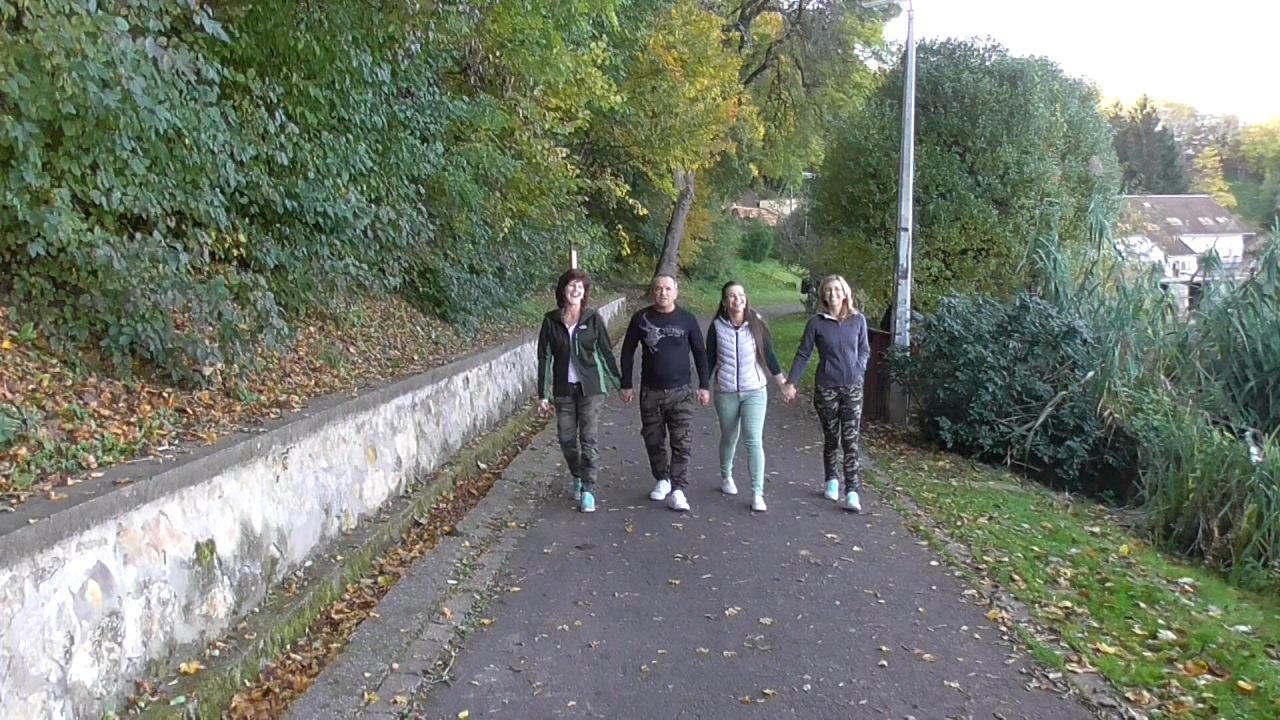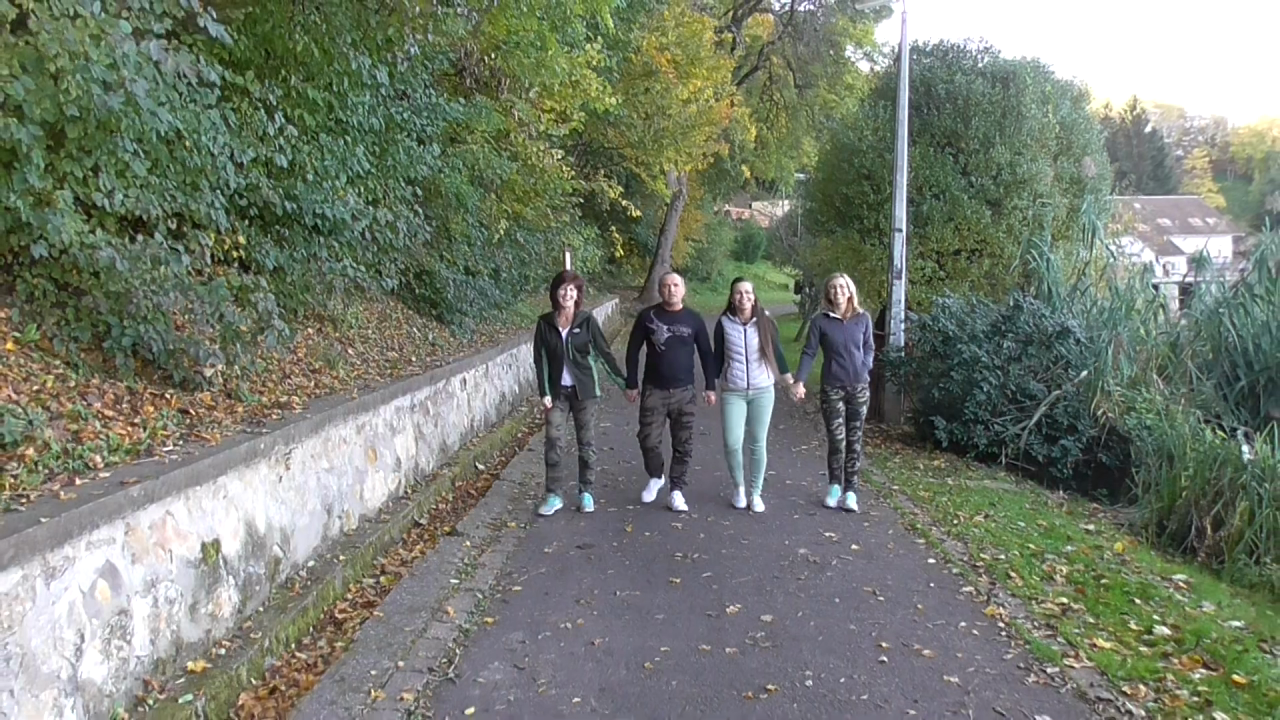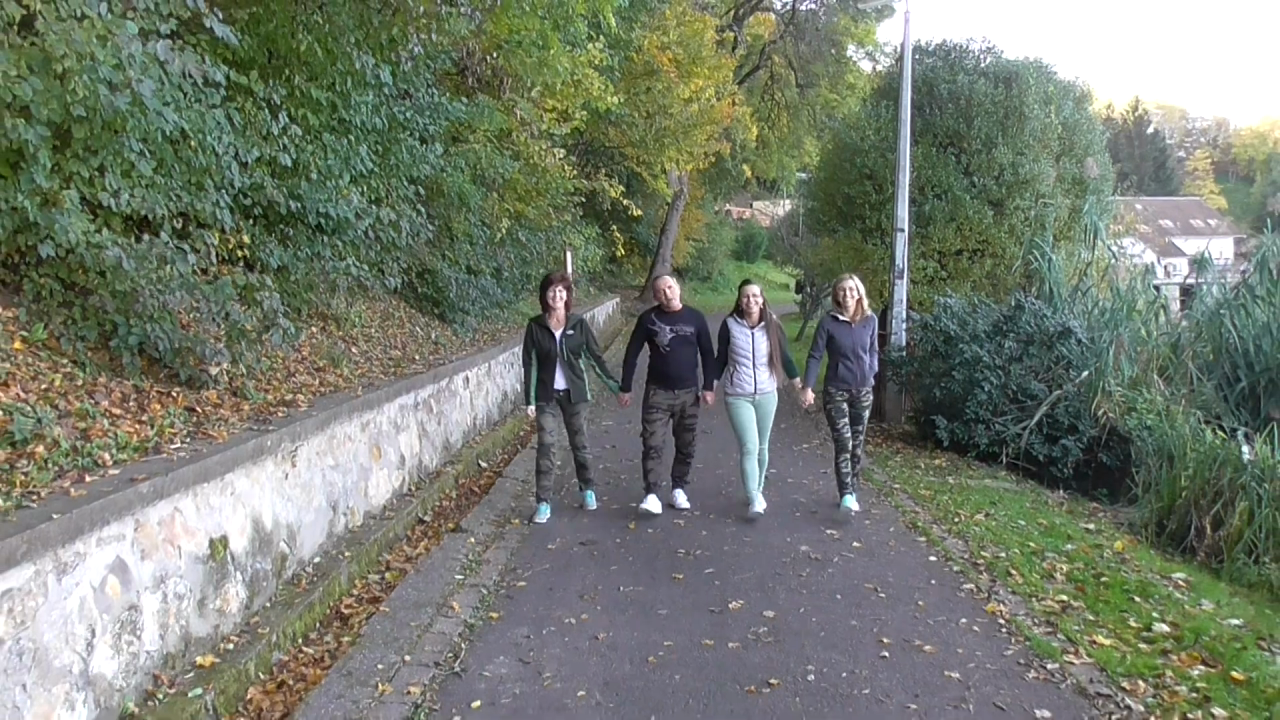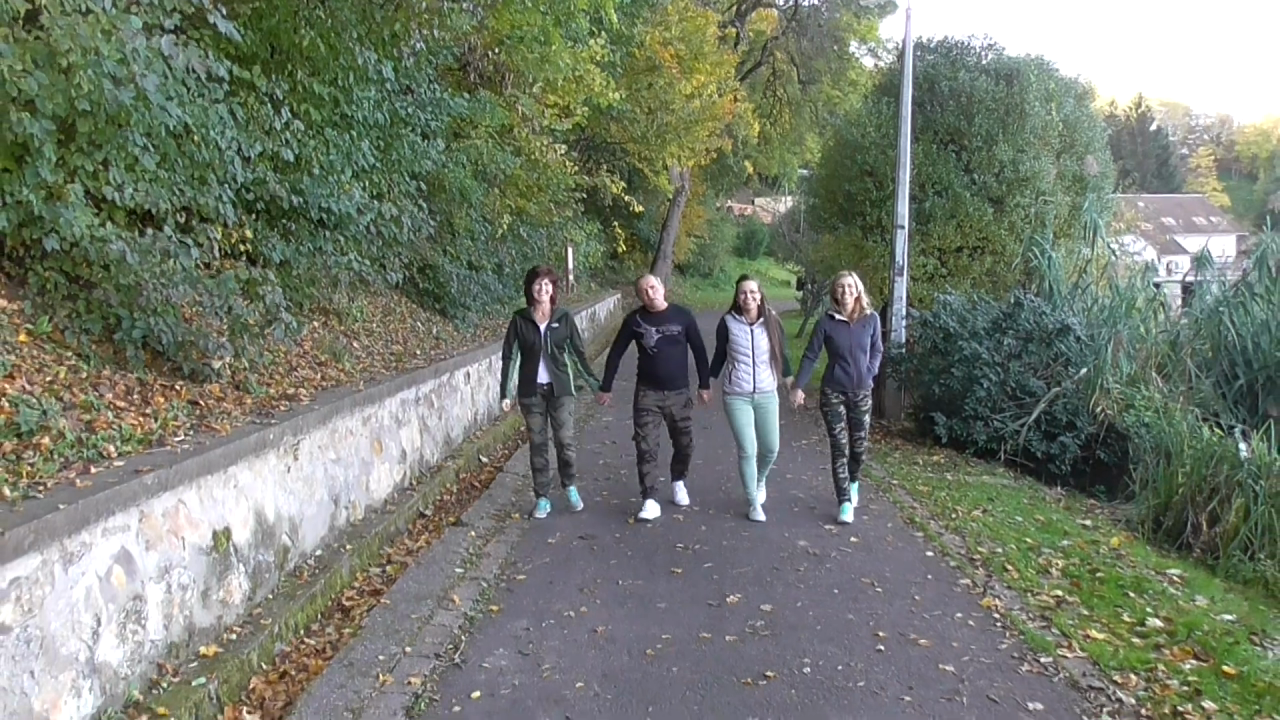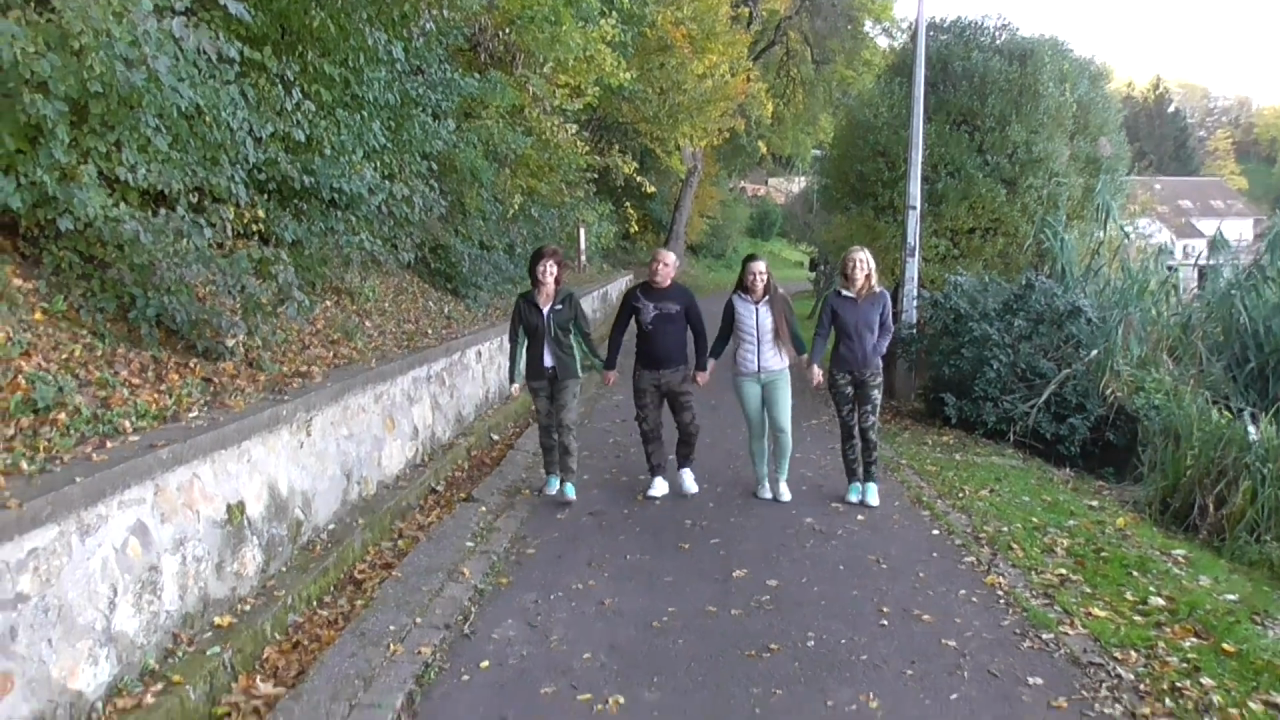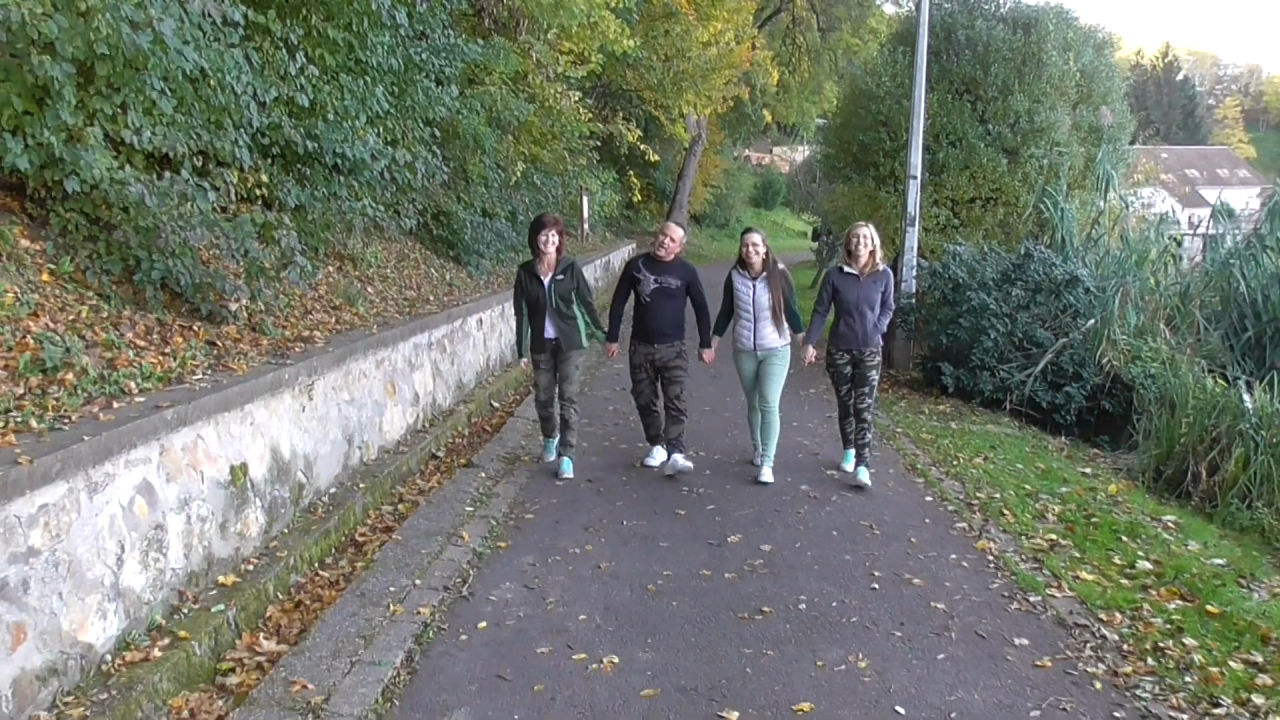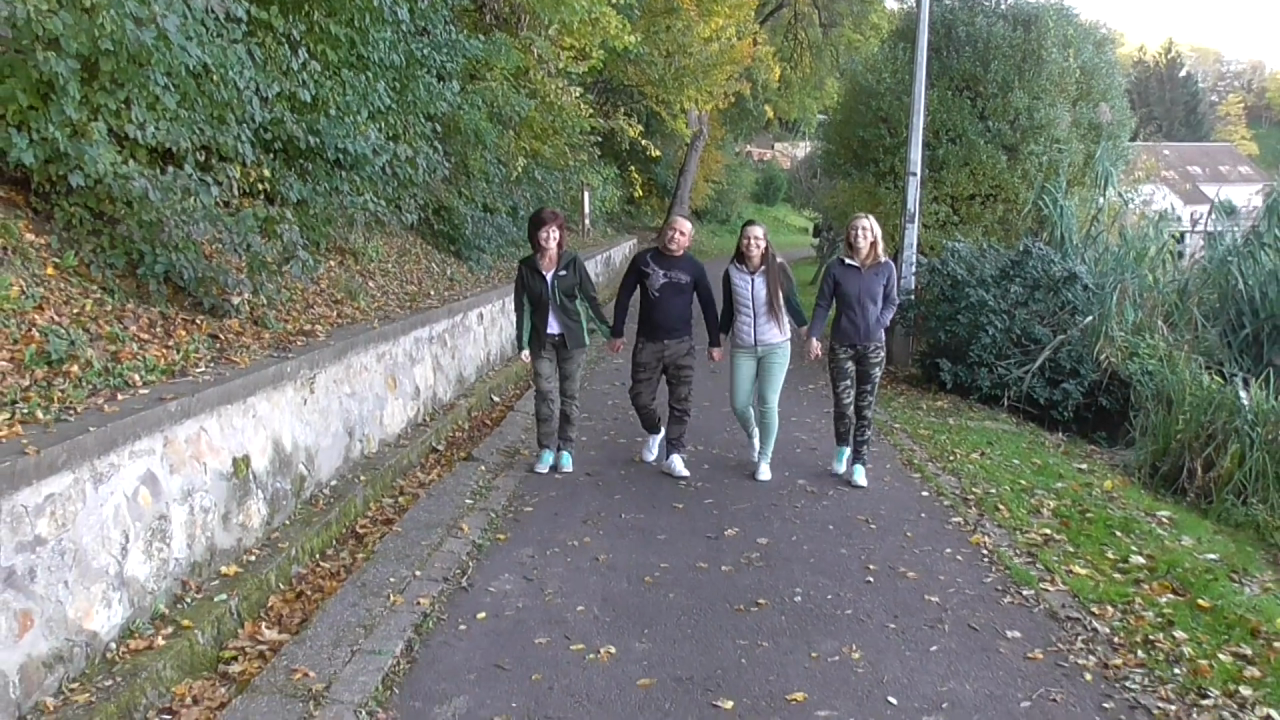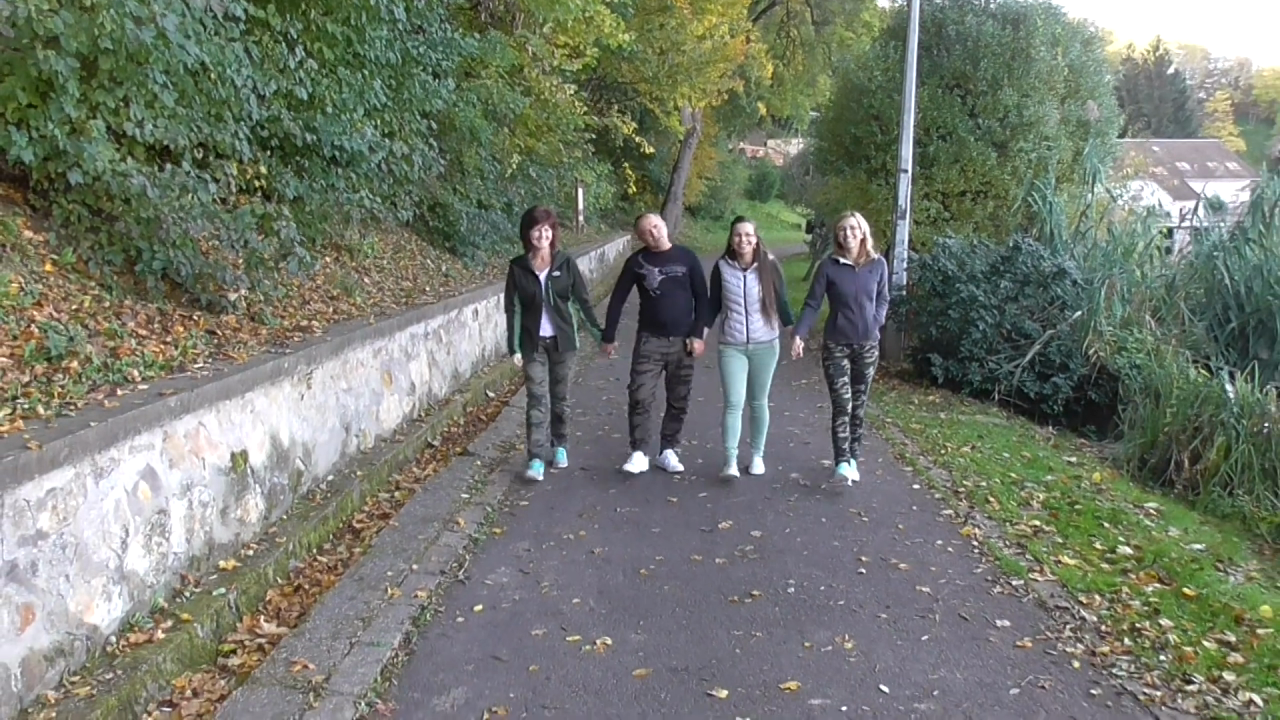
dt=0.3s
person 1, frame 1
left shoulder: (593, 319)
right shoulder: (551, 321)
left elbow: (606, 353)
right elbow: (545, 357)
left wrist: (619, 384)
right wrist: (543, 393)
left hip: (591, 388)
right hip: (563, 389)
left knee: (588, 439)
right knee: (567, 439)
left ankle: (587, 491)
right ankle: (578, 476)
person 1, frame 2
left shoulder: (587, 321)
right shoulder: (545, 323)
left elbow: (604, 353)
right elbow: (540, 360)
left wrist: (624, 383)
right wrist: (544, 392)
left hip: (585, 390)
right hip: (557, 391)
left knee: (585, 442)
right knee: (553, 440)
left ankle: (585, 491)
right ankle: (553, 495)
person 1, frame 3
left shoulder: (579, 323)
right shoulder: (535, 326)
left elbow: (595, 357)
right elbow: (529, 363)
left wrist: (615, 386)
right wrist: (529, 399)
left hip: (575, 393)
right hip: (546, 396)
left knee: (580, 443)
right knee: (545, 447)
left ankle: (586, 489)
right ankle: (543, 503)
person 1, frame 4
left shoulder: (564, 318)
right shoulder: (519, 320)
left elbow: (578, 353)
right elbow: (509, 357)
left wrist: (595, 384)
right wrist: (506, 393)
left hip: (560, 389)
right hip: (531, 391)
left knee: (565, 440)
right knee: (538, 445)
left ankle: (570, 487)
right ankle: (542, 498)
person 1, frame 5
left shoulder: (569, 299)
right shoulder: (524, 302)
left elbow: (583, 334)
right elbow: (516, 340)
left wrist: (601, 364)
right wrist: (513, 377)
left hip: (567, 372)
right hip: (538, 374)
left knee: (566, 425)
right knee: (546, 427)
left ankle: (568, 483)
right ankle: (552, 474)
person 1, frame 6
left shoulder: (571, 267)
right shoulder: (525, 272)
left elbow: (586, 304)
right elbow: (521, 313)
left wrist: (603, 337)
right wrist: (522, 350)
left hip: (571, 343)
right hip: (541, 345)
left knee: (569, 399)
right knee: (543, 399)
left ankle: (566, 456)
right ankle: (550, 437)
person 1, frame 7
left shoulder: (573, 262)
right shoulder: (526, 267)
left elbow: (590, 298)
right elbow: (522, 308)
left wrist: (610, 332)
right wrist: (522, 344)
left hip: (572, 339)
right hip: (542, 341)
left knee: (569, 395)
right knee: (544, 394)
left ankle: (565, 449)
right ankle: (546, 449)
person 1, frame 8
left shoulder: (566, 263)
right shoulder: (518, 267)
left elbow: (582, 301)
right elbow: (512, 309)
left wrist: (600, 334)
right wrist: (514, 347)
left hip: (562, 341)
right hip: (532, 343)
left knee: (560, 396)
right knee: (537, 398)
left ankle: (559, 445)
right ankle: (536, 461)
person 2, frame 1
left shoulder: (858, 320)
right shoulder: (816, 322)
left elbow: (864, 349)
right elbow: (803, 354)
left wrist: (859, 368)
right wrist: (791, 382)
left hip: (853, 387)
right hip: (826, 387)
left knee: (851, 439)
right knee: (832, 437)
left ankle: (852, 492)
right ankle: (832, 480)
person 2, frame 2
left shoulder: (863, 318)
right shoulder: (820, 320)
right elbow: (809, 352)
left wrist: (864, 367)
right wrist: (799, 380)
left hip: (859, 387)
right hip: (832, 387)
left knee: (854, 441)
right knee: (836, 440)
left ankle: (850, 491)
right ankle: (834, 485)
person 2, frame 3
left shoulder: (870, 321)
right shoulder: (828, 322)
right elbow: (815, 356)
left wrist: (871, 371)
right wrist: (807, 386)
left hip: (863, 390)
right hip: (836, 391)
left knee: (857, 444)
right knee: (843, 443)
left ankle: (851, 492)
right ankle: (846, 496)
person 2, frame 4
left shoulder: (871, 319)
right shoulder: (826, 322)
left elbow: (877, 351)
right elbow: (810, 355)
left wrist: (869, 373)
right wrist: (798, 386)
left hip: (862, 392)
right hip: (833, 392)
left knee: (859, 446)
right knee: (839, 447)
left ankle: (852, 483)
right ankle: (845, 502)
person 2, frame 5
left shoulder: (881, 297)
right shoulder: (833, 299)
left elbow: (887, 330)
right elbow: (821, 333)
left wrist: (877, 351)
right wrist: (814, 363)
left hip: (871, 372)
right hip: (840, 372)
left knee: (868, 427)
right knee: (848, 429)
left ankle: (870, 483)
right ankle: (854, 482)
person 2, frame 6
left shoulder: (884, 275)
right shoulder: (834, 274)
left elbow: (888, 308)
right elbow: (820, 311)
left wrist: (877, 329)
right wrist: (809, 343)
left hip: (870, 351)
right hip: (839, 350)
left knee: (864, 408)
right knee: (845, 405)
left ankle: (862, 466)
right ankle: (849, 450)
person 2, frame 7
left shoulder: (885, 267)
right shoulder: (836, 267)
left elbow: (891, 303)
right elbow: (823, 305)
left wrist: (879, 324)
right wrist: (813, 336)
left hip: (873, 346)
right hip: (841, 345)
left knee: (865, 407)
right knee: (843, 405)
left ankle: (858, 463)
right ankle: (842, 448)
person 2, frame 8
left shoulder: (878, 265)
right shoulder: (828, 267)
left elbow: (883, 300)
right elbow: (812, 304)
left wrist: (875, 322)
right wrist: (798, 335)
left hip: (867, 345)
right hip: (836, 345)
left knee: (858, 406)
right knee: (841, 404)
left ankle: (852, 458)
right ankle: (841, 464)
person 3, frame 1
left shoulder: (687, 319)
right shoulder: (641, 318)
left elbow: (699, 353)
right elbow: (628, 351)
left wrist: (703, 385)
right wrist: (625, 384)
left hip: (680, 391)
right hip: (650, 391)
left knee: (681, 443)
right knee: (653, 440)
left ankle: (677, 491)
right ankle: (663, 480)
person 3, frame 2
left shoulder: (694, 319)
right shoulder: (647, 316)
left elbow: (706, 354)
right elbow: (633, 350)
left wrist: (710, 386)
right wrist: (631, 384)
left hip: (684, 392)
right hip: (653, 391)
left knee: (683, 445)
right knee: (648, 441)
left ankle: (676, 491)
right ankle: (655, 477)
person 3, frame 3
left shoulder: (695, 317)
right shoulder: (648, 319)
left elbow: (707, 353)
right elbow: (632, 352)
left wrist: (708, 386)
right wrist: (625, 387)
left hip: (689, 392)
right hip: (657, 392)
left knee: (686, 445)
right knee: (652, 444)
left ankle: (679, 489)
right ankle: (651, 495)
person 3, frame 4
left shoulder: (682, 315)
right shoulder: (634, 320)
left elbow: (699, 351)
right elbow: (616, 353)
left wrist: (704, 385)
right wrist: (606, 387)
left hip: (679, 393)
right hip: (647, 393)
left knee: (684, 445)
right knee: (646, 447)
left ankle: (678, 481)
right ankle: (649, 501)
person 3, frame 5
left shoulder: (684, 296)
right shoulder: (634, 295)
left elbow: (699, 332)
right elbow: (618, 330)
left wrist: (701, 367)
right wrist: (610, 365)
left hip: (677, 372)
right hip: (645, 373)
left knee: (688, 425)
right knee: (649, 429)
left ankle: (685, 469)
right ankle: (658, 478)
person 3, frame 6
left shoulder: (686, 271)
right shoulder: (636, 265)
left elbow: (700, 308)
right elbow: (619, 302)
left wrist: (705, 344)
right wrist: (612, 338)
left hip: (673, 348)
right hip: (640, 347)
left knee: (676, 402)
right knee: (645, 401)
left ankle: (675, 457)
right ankle: (657, 446)
person 3, frame 7
left shoulder: (694, 267)
right shoulder: (643, 260)
left elbow: (708, 305)
right elbow: (624, 296)
left wrist: (714, 342)
right wrist: (616, 333)
left hip: (681, 345)
right hip: (647, 343)
left knee: (680, 404)
right knee: (640, 398)
left ankle: (673, 456)
right ankle: (654, 431)
person 3, frame 8
left shoulder: (687, 257)
right shoulder: (636, 262)
left elbow: (701, 297)
right elbow: (618, 299)
left wrist: (698, 334)
right wrist: (608, 337)
left hip: (682, 341)
right hip: (650, 340)
left knee: (678, 401)
right knee: (640, 396)
left ankle: (668, 451)
right ankle: (638, 453)
person 4, frame 1
left shoulder: (757, 324)
right shoulder: (717, 326)
left elbow: (769, 355)
right elbow: (710, 358)
left wrist: (783, 383)
left hip: (755, 392)
right hip: (725, 393)
left knee: (753, 440)
right knee: (728, 438)
left ankle: (757, 494)
right ankle: (726, 476)
person 4, frame 2
left shoulder: (765, 322)
right shoulder: (724, 323)
left elbow: (777, 353)
right elbow: (718, 357)
left wrist: (791, 383)
left hip: (762, 391)
right hip: (732, 392)
left knee: (758, 444)
right knee: (732, 443)
left ankle: (756, 493)
right ankle: (738, 486)
person 4, frame 3
left shoulder: (772, 325)
right shoulder: (729, 325)
left elbow: (784, 357)
right elbow: (721, 359)
left wrist: (801, 387)
left hip: (767, 395)
right hip: (737, 397)
left knee: (761, 447)
right knee: (749, 447)
left ankle: (757, 490)
right ankle: (753, 502)
person 4, frame 4
left shoulder: (772, 321)
right shoulder: (727, 323)
left elbow: (781, 355)
right elbow: (719, 356)
left hip: (767, 395)
right hip: (736, 396)
left knee: (771, 449)
right knee: (747, 450)
left ankle: (760, 482)
right ankle: (753, 503)
person 4, frame 5
left shoulder: (779, 299)
right shoulder: (735, 302)
left elbow: (793, 333)
right elbow: (723, 336)
right wrist: (708, 367)
left hip: (777, 374)
right hip: (745, 376)
left knee: (782, 428)
right knee: (757, 430)
left ankle: (781, 481)
right ankle: (762, 482)
person 4, frame 6
left shoulder: (779, 274)
right shoulder: (734, 276)
left elbow: (791, 310)
right elbow: (726, 312)
right wrist: (712, 345)
left hip: (776, 351)
right hip: (744, 351)
left knee: (769, 405)
right knee: (753, 404)
left ankle: (766, 465)
right ankle: (758, 450)
person 4, frame 7
left shoulder: (778, 269)
right shoulder: (732, 272)
left elbow: (792, 303)
right elbow: (727, 310)
left hip: (776, 348)
right hip: (742, 349)
left knee: (768, 405)
right knee: (739, 404)
left ankle: (764, 461)
right ankle: (753, 434)
person 4, frame 8
left shoulder: (769, 265)
right shoulder: (721, 268)
left elbow: (781, 302)
right elbow: (714, 305)
left hip: (765, 345)
right hip: (731, 346)
left knee: (758, 402)
right knee: (733, 402)
left ankle: (757, 454)
right ankle: (730, 461)
